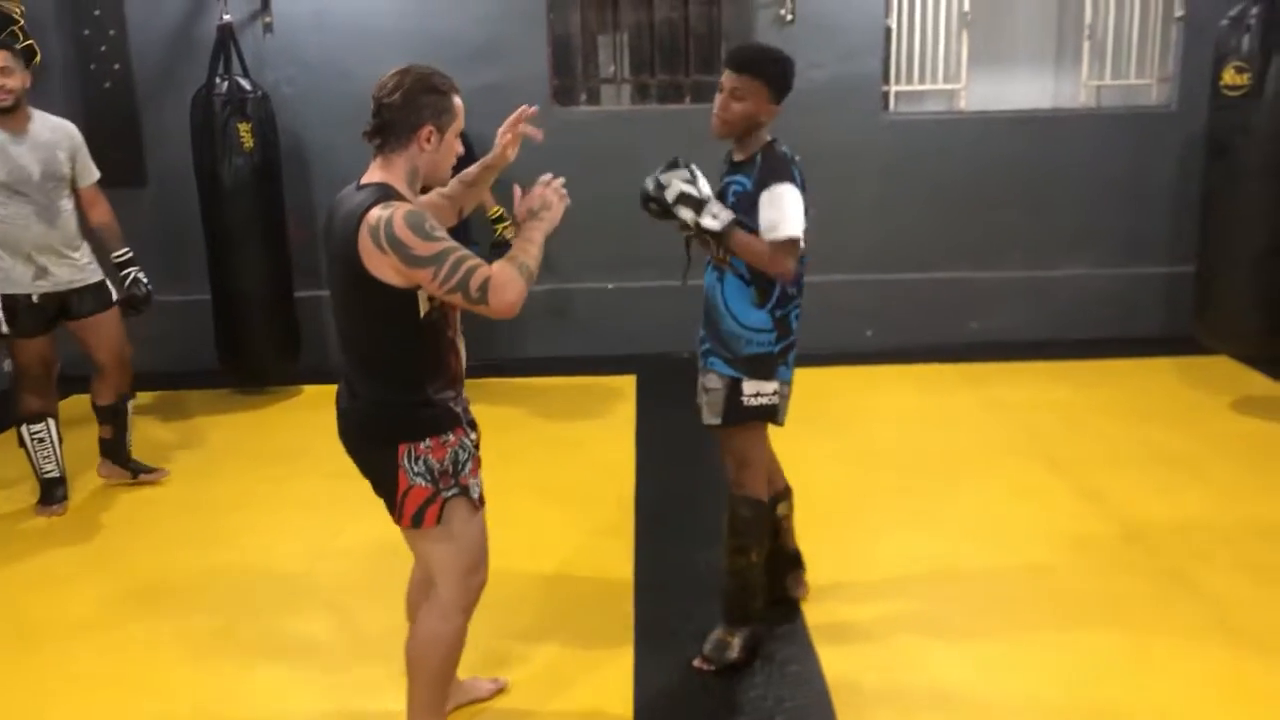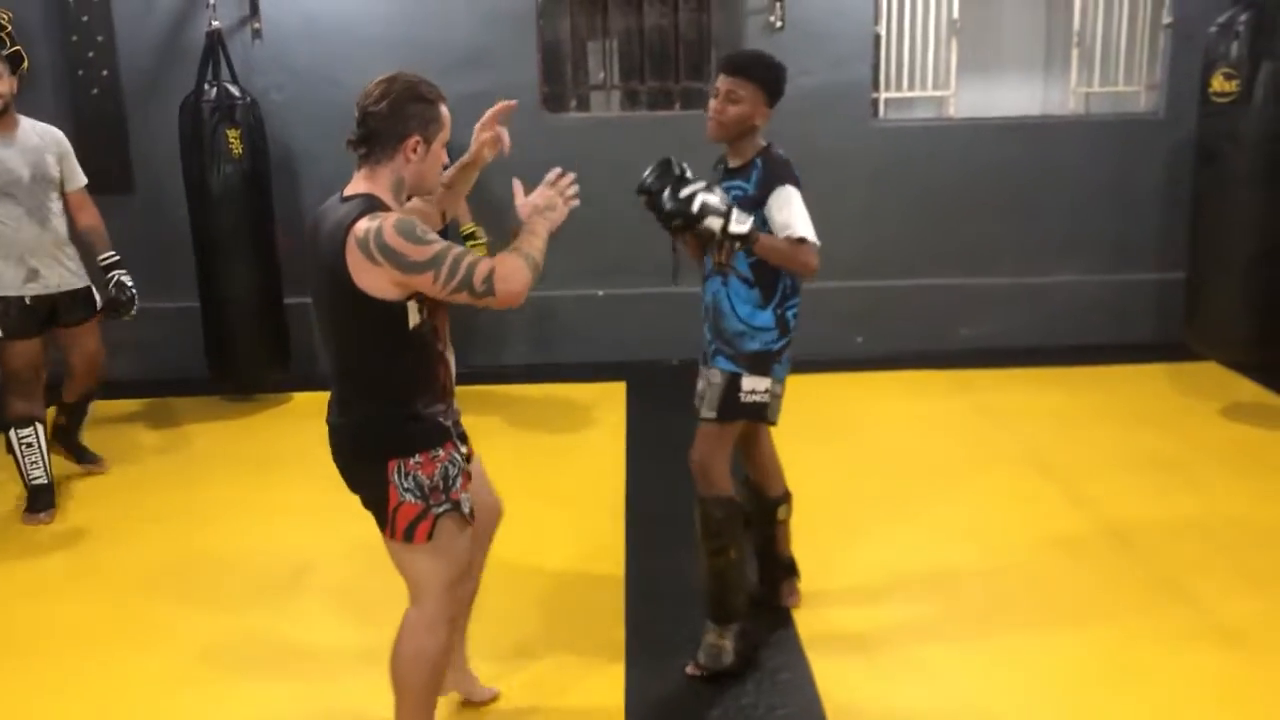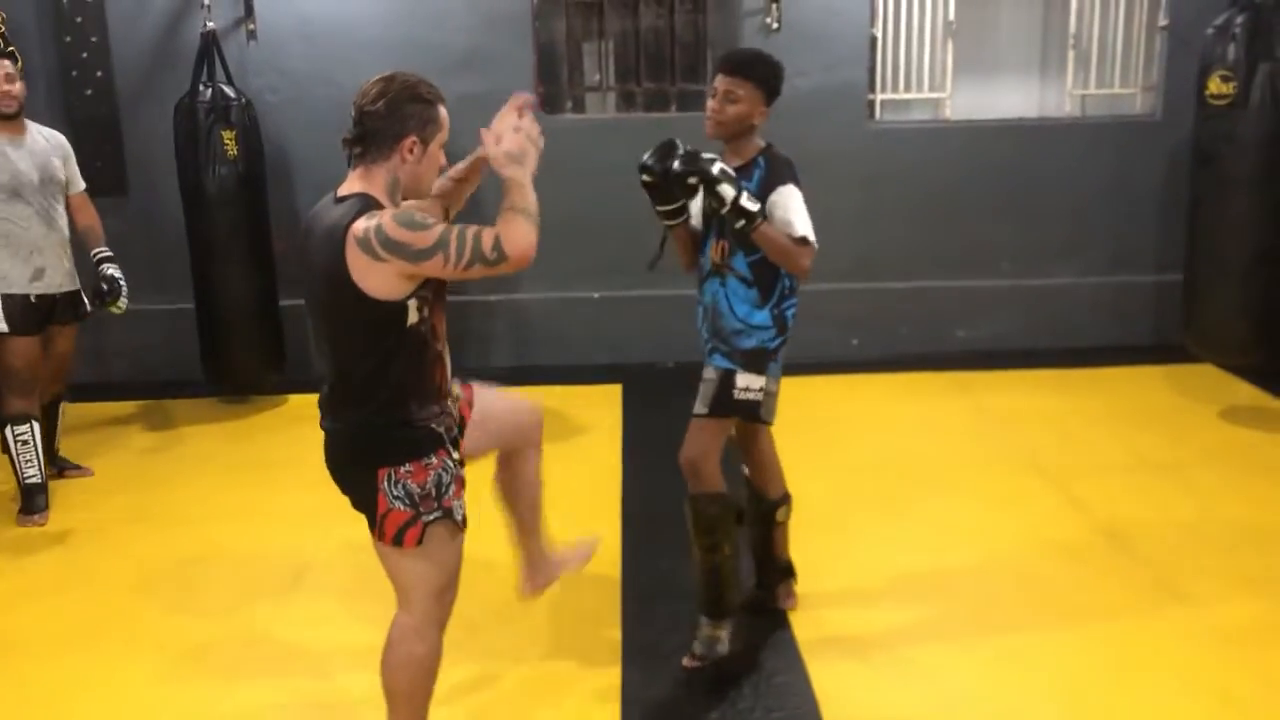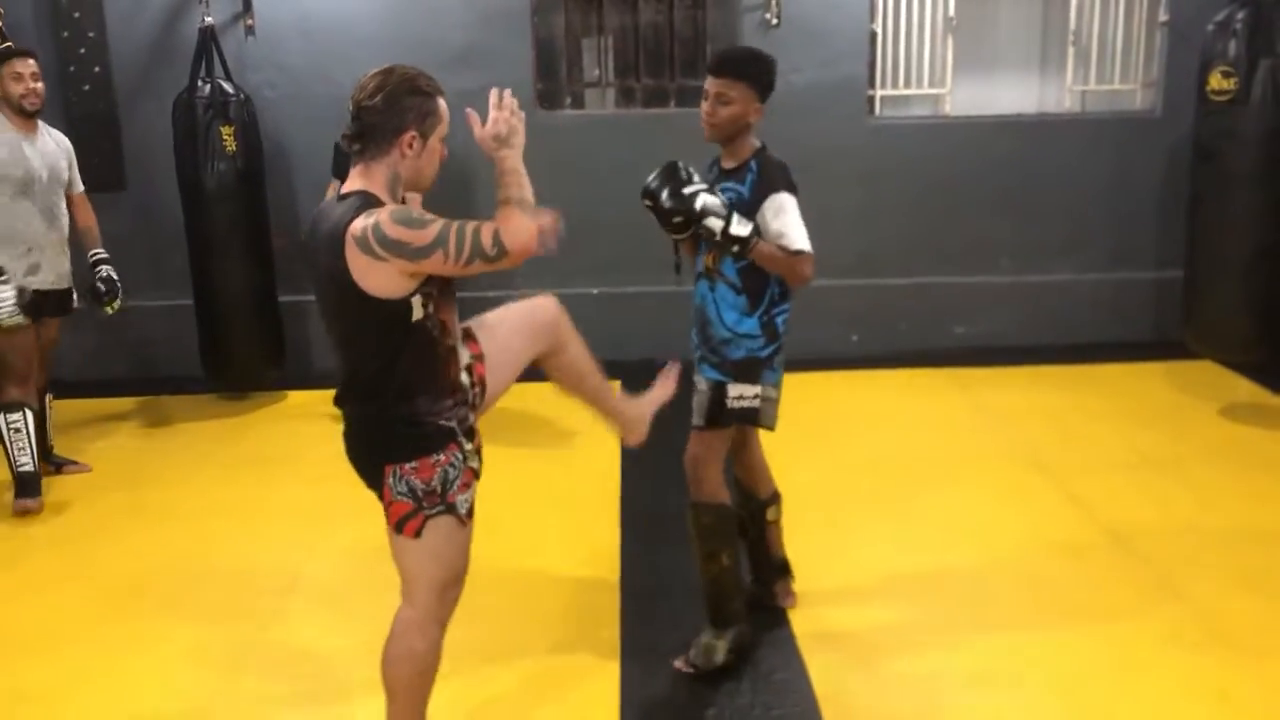
dt=0.2s
person 1, frame 1
left shoulder: (363, 201)
right shoulder: (392, 224)
left elbow: (443, 207)
right elbow: (501, 296)
left wrist: (495, 161)
right wrist: (535, 224)
left hip: (392, 415)
right hip: (411, 431)
left knee: (441, 569)
right knee: (456, 584)
person 1, frame 2
left shoulder: (344, 212)
right shoulder: (380, 237)
left elbow: (427, 217)
right elbow: (508, 285)
left wrist: (474, 163)
right wrist: (540, 220)
left hip: (397, 424)
right hip: (401, 446)
left knee: (480, 522)
right knee: (439, 597)
person 1, frame 3
left shoulder: (339, 213)
right shoulder: (380, 234)
left elbow: (430, 208)
right elbow: (513, 249)
left wrist: (486, 164)
right wrist: (516, 170)
left hip: (413, 412)
right hip: (398, 448)
left knee: (525, 421)
right knee: (427, 606)
left ankle: (536, 562)
person 1, frame 4
left shoulder: (353, 211)
right shoulder: (377, 229)
left elbow: (444, 251)
right elbow: (515, 239)
left wrist: (525, 224)
right wrist: (507, 153)
left hip: (435, 388)
right hip: (415, 440)
left knee: (545, 316)
right knee: (430, 601)
left ankle: (626, 417)
person 2, frame 1
left shoulder: (776, 172)
right shoulder: (737, 164)
left elbow: (784, 262)
left wrist: (707, 216)
right wrist: (691, 206)
left hip: (755, 346)
right hip: (727, 337)
left knee: (744, 472)
right knee: (752, 458)
left ankle: (742, 620)
right ankle: (784, 573)
person 2, frame 2
left shoulder: (773, 175)
right shoulder: (721, 172)
left elbow: (807, 261)
left wrist: (734, 223)
right wrist: (675, 214)
left hip: (755, 342)
right hip: (726, 338)
left knee: (707, 462)
right knee: (754, 449)
left ankle: (727, 623)
right ankle: (779, 579)
person 2, frame 3
left shoulder: (774, 174)
right shoulder: (718, 170)
left elbow: (803, 261)
right elbow: (691, 258)
left wrist: (740, 206)
right wrist: (670, 201)
left hip: (752, 340)
right hip: (726, 337)
left knee: (697, 458)
right knee: (754, 449)
left ankle: (719, 615)
right ankle: (775, 579)
person 2, frame 4
left shoulder: (769, 181)
right shoulder: (717, 173)
left elbow: (801, 270)
left wrist: (729, 228)
right wrist: (678, 221)
left hip: (746, 347)
right hip: (720, 343)
left knee: (701, 468)
right knee: (742, 456)
left ankle: (726, 624)
right ankle: (772, 578)
person 3, frame 1
left shoulder: (63, 132)
left elbow: (94, 204)
left wrist: (127, 263)
left hip: (80, 273)
left knee: (117, 362)
left ankle: (115, 457)
right ankle: (52, 484)
person 3, frame 2
left shoulder: (50, 137)
left elbow: (81, 207)
left wrist: (113, 265)
left hip: (68, 279)
left knee: (88, 369)
left ankle: (65, 437)
right ankle: (39, 488)
person 3, frame 3
left shoulder: (54, 142)
left elbow: (81, 207)
left wrist: (106, 262)
left hip: (62, 282)
left knee: (53, 380)
left ankle: (46, 454)
person 3, frame 4
left shoulder: (59, 143)
left elbow: (79, 208)
left wrist: (101, 262)
left hip: (55, 279)
left knee: (39, 371)
left ankle: (40, 453)
